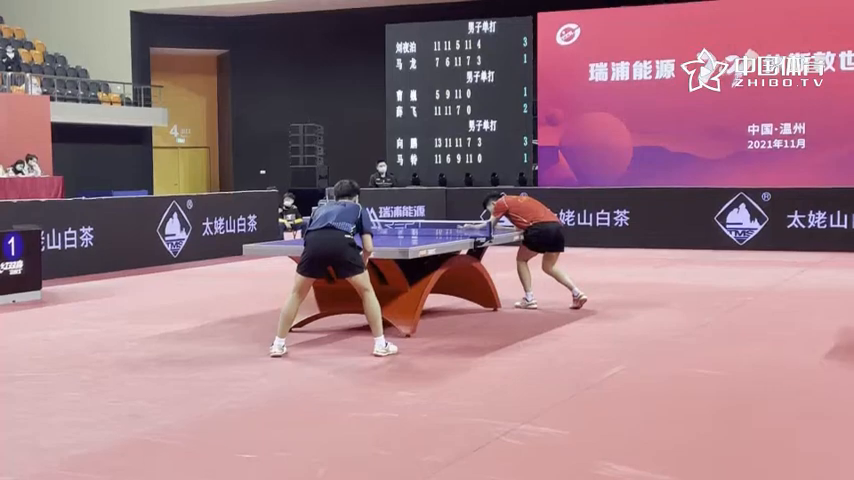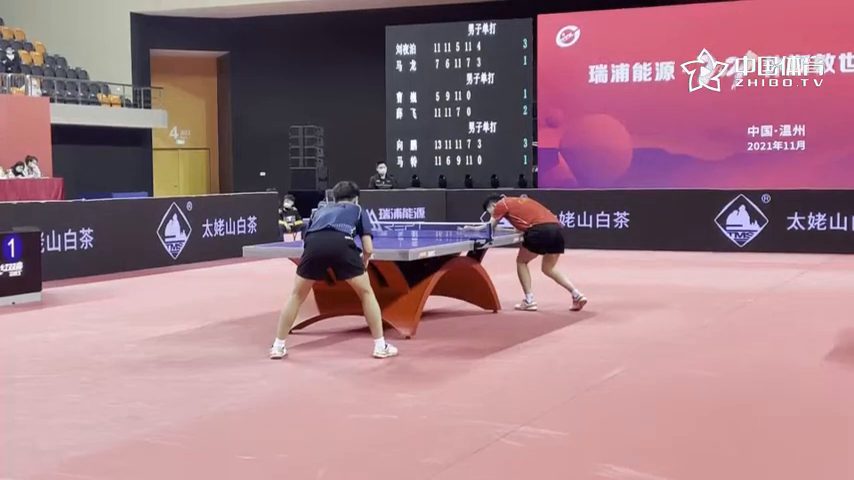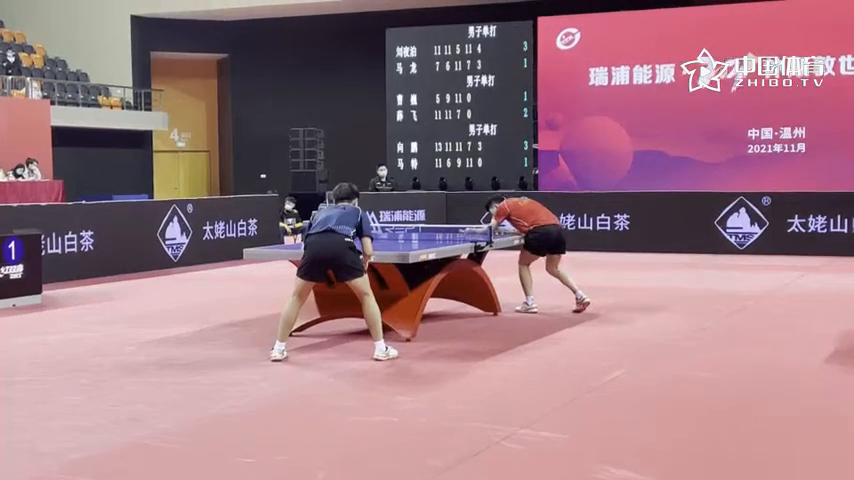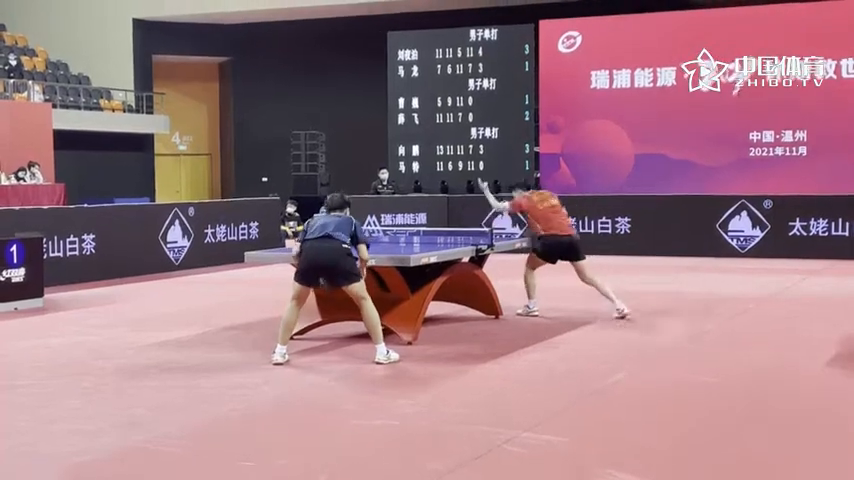
dt=0.4s
person 1, frame 1
left shoulder: (321, 209)
right shoulder: (358, 209)
left elbow: (310, 236)
right elbow: (368, 247)
left wrist: (323, 263)
right wrist: (361, 264)
left hip: (314, 243)
right hip: (342, 242)
left knee: (297, 294)
right knee: (367, 291)
left ankle: (278, 344)
right ankle: (380, 344)
person 1, frame 2
left shoulder: (320, 211)
right shoulder: (358, 210)
left elbow: (308, 238)
right elbow: (368, 249)
left wrist: (324, 266)
right wrist: (362, 265)
left hip: (314, 244)
right hip: (341, 244)
left knee: (297, 295)
right knee: (366, 293)
left ankle: (278, 346)
right ankle: (380, 346)
person 1, frame 3
left shoulder: (321, 213)
right shoulder: (358, 212)
left elbow: (307, 241)
right elbow: (368, 251)
left wrist: (323, 268)
right wrist: (362, 266)
left hip: (314, 246)
right hip: (341, 246)
left knee: (297, 298)
right knee: (366, 295)
left ankle: (278, 349)
right ankle: (381, 349)
person 1, frame 4
left shoulder: (312, 221)
right shoulder: (351, 221)
left elbow: (296, 252)
right elbow: (364, 256)
left wrist: (314, 273)
right wrist: (361, 271)
left hip: (310, 251)
right hip: (337, 252)
left knee: (295, 302)
right knee: (364, 300)
left ankle: (280, 352)
right ankle: (382, 352)
person 2, frame 1
left shoulder: (501, 202)
right shoulder: (518, 200)
left wrist: (473, 226)
left hip: (541, 229)
right hip: (556, 227)
left knee: (521, 260)
right knee: (549, 267)
left ankle: (529, 299)
right ankle: (577, 293)
person 2, frame 2
left shoulder: (501, 204)
right shoulder: (518, 202)
left elbow: (489, 228)
left wrist: (473, 228)
left hip: (540, 231)
right hip: (556, 228)
left knee: (521, 262)
right knee: (548, 268)
left ankle: (529, 301)
right ankle: (577, 294)
person 2, frame 3
left shoulder: (503, 206)
right shoulder: (521, 202)
left elbow: (491, 229)
left hip: (541, 232)
right hip: (557, 229)
left knee: (523, 264)
right knee: (552, 268)
left ankle: (530, 303)
right ankle: (580, 295)
person 2, frame 4
left shoulder: (522, 201)
right shoulder: (550, 195)
left elbow: (498, 207)
left wrist: (486, 190)
left hip: (551, 240)
right hip: (571, 238)
left knee: (530, 267)
right knee: (587, 277)
left ankle: (531, 307)
right ankle: (619, 306)
